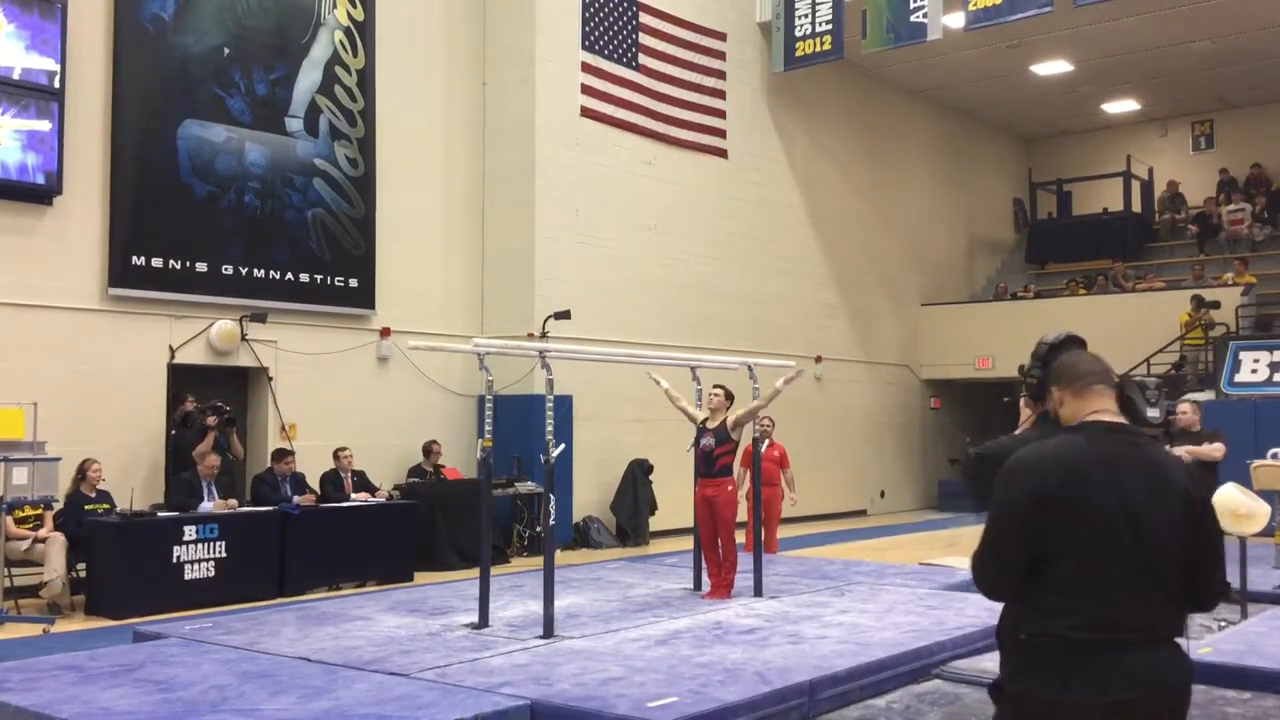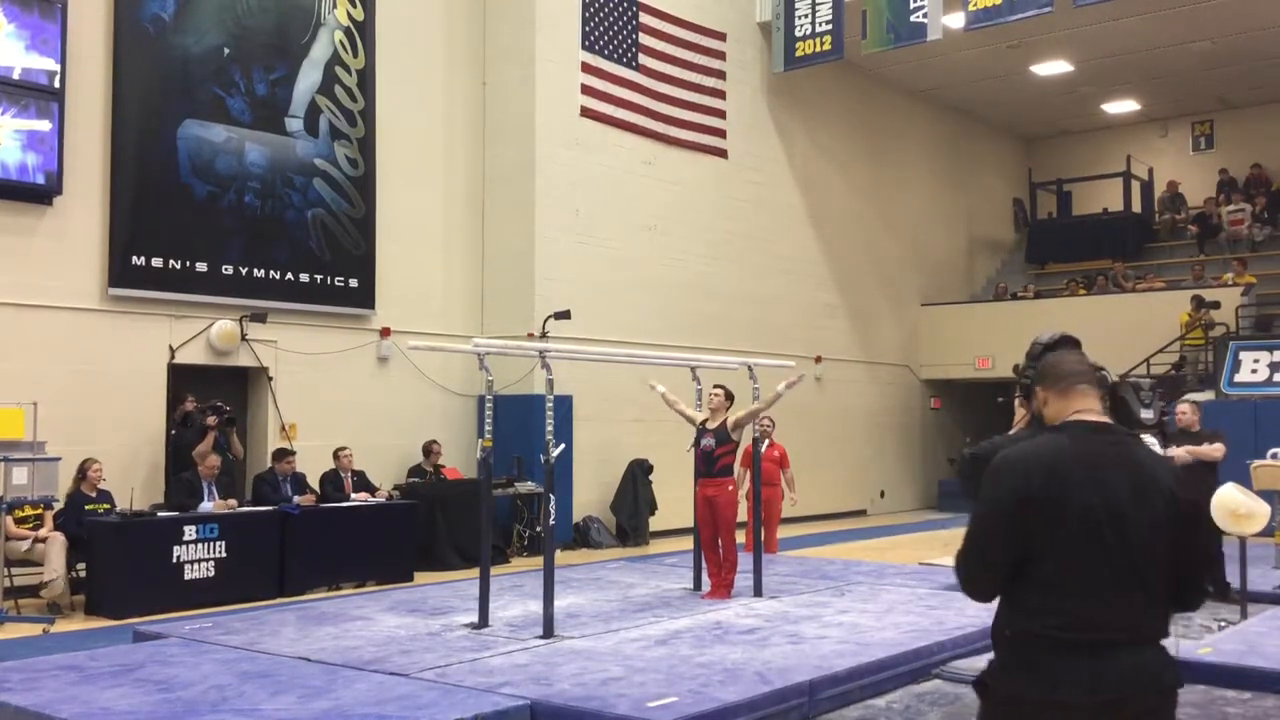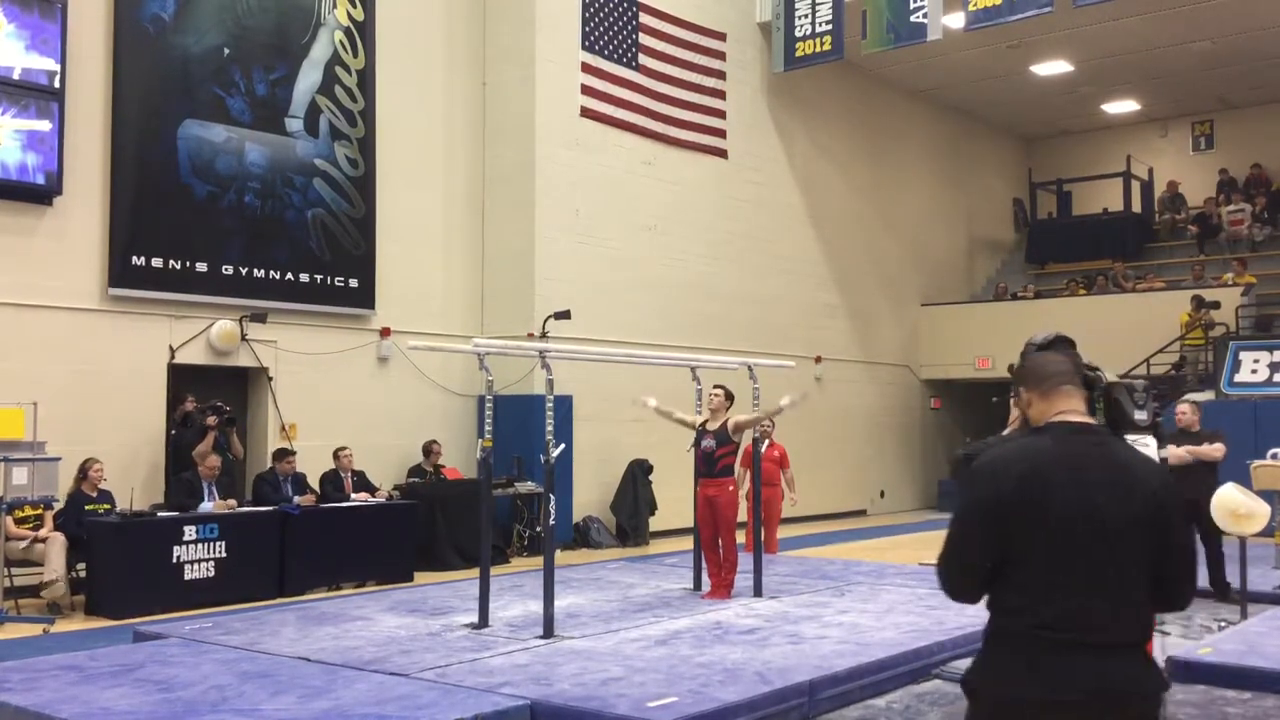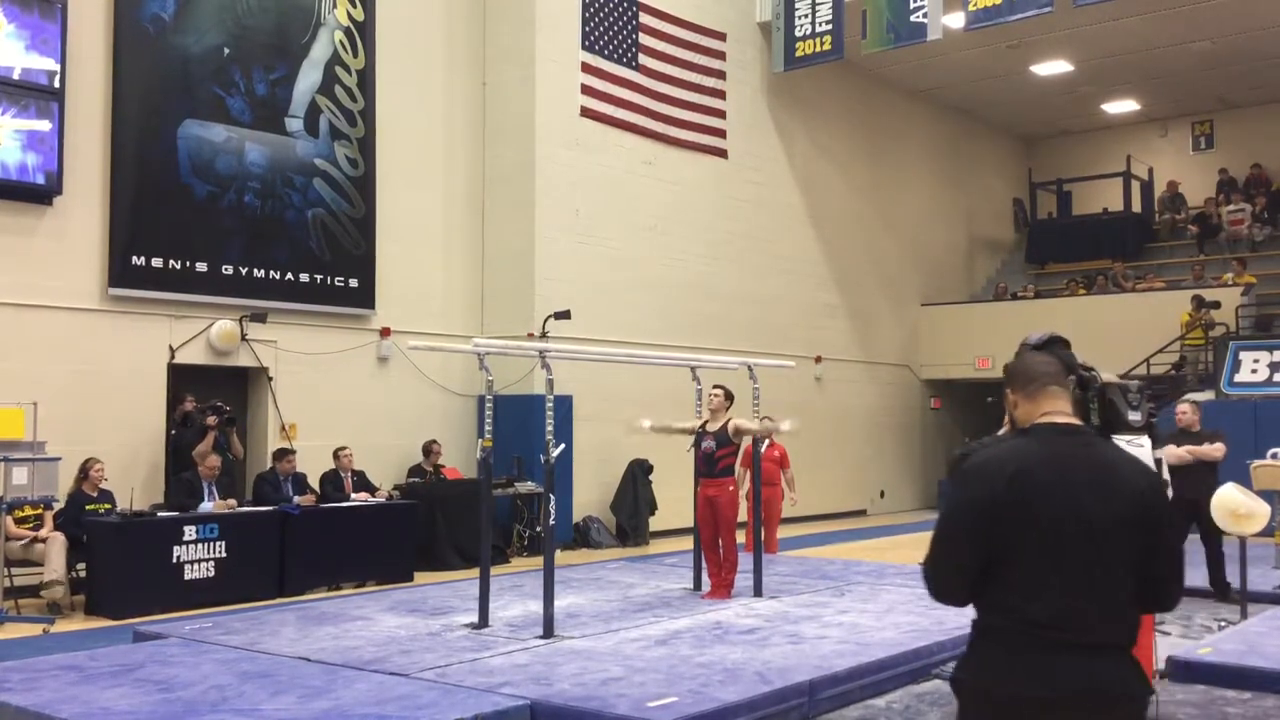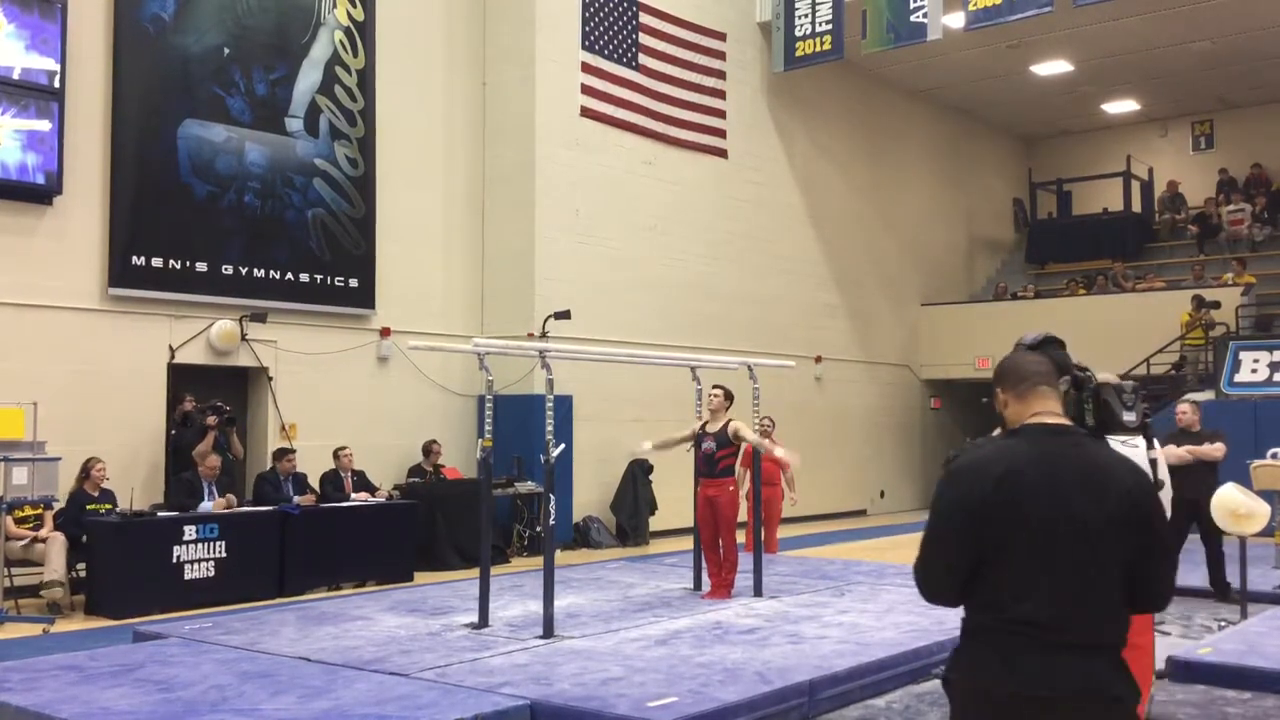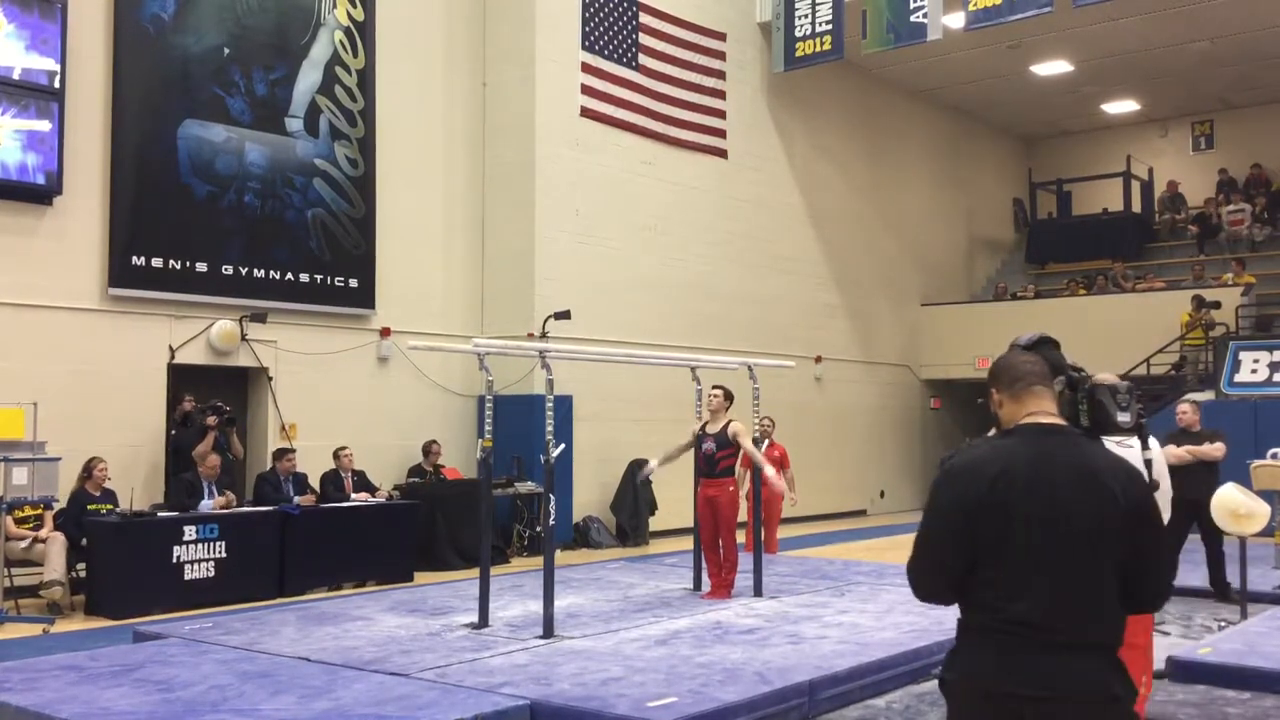
dt=0.1s
person 1, frame 1
left shoulder: (1035, 466)
right shoulder: (1179, 475)
left elbow: (995, 580)
right elbow: (1204, 592)
left hip: (1049, 684)
right hip: (1153, 682)
person 1, frame 2
left shoulder: (1019, 465)
right shoulder: (1164, 475)
left elbow: (979, 580)
right elbow: (1190, 592)
left hip: (1034, 684)
right hip: (1138, 683)
person 1, frame 3
left shoulder: (1000, 468)
right shoulder: (1149, 475)
left elbow: (960, 582)
right elbow: (1177, 591)
left hip: (1017, 684)
right hip: (1122, 683)
person 1, frame 4
left shoulder: (987, 469)
right shoulder: (1137, 475)
left elbow: (947, 584)
right elbow: (1164, 593)
left hip: (1004, 682)
right hip: (1107, 684)
person 1, frame 5
left shoulder: (974, 471)
right shoulder: (1126, 476)
left elbow: (937, 584)
right elbow: (1155, 592)
left hip: (992, 681)
right hip: (1095, 683)
person 1, frame 6
left shoulder: (969, 471)
right shoulder: (1121, 476)
left elbow: (930, 583)
right elbow: (1152, 592)
left hip: (989, 681)
right hip: (1091, 683)
person 2, frame 1
left shoulder: (733, 423)
right shoulder: (700, 421)
left elbow: (759, 405)
right elbow: (679, 402)
left wrist: (781, 385)
right wrist: (663, 384)
left hip: (724, 487)
right hip: (702, 487)
left knee: (726, 540)
right knee: (706, 540)
left ankle: (725, 587)
right ankle: (715, 585)
person 2, frame 2
left shoulder: (733, 423)
right shoulder: (700, 421)
left elbow: (759, 408)
right elbow: (677, 406)
left wrist: (782, 389)
right wrist: (660, 389)
left hip: (724, 487)
right hip: (702, 487)
left knee: (727, 540)
right knee: (707, 540)
left ankle: (725, 587)
right ankle: (715, 585)
person 2, frame 3
left shoulder: (733, 424)
right shoulder: (700, 424)
left elbow: (759, 418)
right elbow: (675, 415)
left wrist: (782, 405)
right wrist: (653, 405)
left hip: (725, 487)
right hip: (703, 488)
left knee: (727, 540)
right knee: (707, 540)
left ankle: (726, 587)
right ankle: (715, 585)
person 2, frame 4
left shoulder: (734, 426)
right shoulder: (699, 426)
left elbow: (758, 428)
right elbow: (674, 427)
left wrist: (778, 427)
right wrist: (650, 425)
left hip: (725, 488)
right hip: (704, 488)
left knee: (727, 540)
right knee: (707, 540)
left ankle: (726, 587)
right ankle: (715, 585)
person 2, frame 5
left shoulder: (734, 427)
right shoulder: (699, 428)
left elbow: (755, 440)
right elbow: (676, 440)
left wrist: (775, 449)
right wrist: (651, 445)
left hip: (725, 488)
right hip: (703, 488)
left knee: (727, 540)
right knee: (707, 540)
left ankle: (726, 587)
right ankle: (715, 585)
person 2, frame 6
left shoulder: (734, 428)
right shoulder: (700, 429)
left elbow: (751, 450)
right elbow: (680, 449)
left wrist: (768, 469)
right wrist: (657, 462)
left hip: (726, 488)
right hip: (704, 488)
left knee: (727, 540)
right knee: (707, 541)
left ankle: (726, 587)
right ankle: (715, 585)
person 3, frame 1
left shoulder: (1212, 436)
right shoulder: (1172, 437)
left elbow: (1217, 453)
left wrist: (1187, 449)
right wrist: (1201, 453)
left hip: (1207, 501)
left knee: (1214, 546)
left ankle: (1222, 589)
person 3, frame 2
left shoulder: (1212, 436)
right shoulder: (1171, 438)
left elbow: (1217, 453)
right elbow: (1170, 458)
left wrist: (1188, 449)
right wrist: (1200, 453)
left hip: (1207, 501)
left knee: (1213, 546)
left ankle: (1221, 589)
person 3, frame 3
left shoulder: (1212, 436)
right shoulder: (1172, 438)
left elbow: (1218, 453)
right elbow: (1172, 457)
left wrist: (1188, 449)
right wrist: (1203, 453)
left hip: (1207, 500)
right hip: (1180, 500)
left knee: (1213, 546)
left ankle: (1221, 589)
person 3, frame 4
left shoulder: (1212, 436)
right shoulder: (1171, 438)
left elbow: (1218, 453)
right elbow: (1171, 457)
left wrist: (1188, 449)
right wrist: (1202, 453)
left hip: (1208, 500)
right hip: (1180, 500)
left knee: (1213, 546)
left ankle: (1221, 589)
person 3, frame 5
left shoulder: (1213, 436)
right shoulder: (1171, 438)
left elbow: (1218, 453)
right elbow: (1171, 457)
left wrist: (1188, 449)
right wrist: (1202, 453)
left hip: (1208, 500)
right hip: (1181, 501)
left knee: (1214, 547)
right knee: (1170, 545)
left ankle: (1222, 590)
person 3, frame 6
left shoulder: (1213, 435)
right shoulder: (1172, 437)
left elbow: (1218, 453)
right elbow: (1171, 457)
left wrist: (1187, 449)
right wrist: (1202, 453)
left hip: (1209, 500)
right hip: (1181, 501)
left knee: (1214, 547)
right knee: (1170, 546)
left ankle: (1222, 590)
